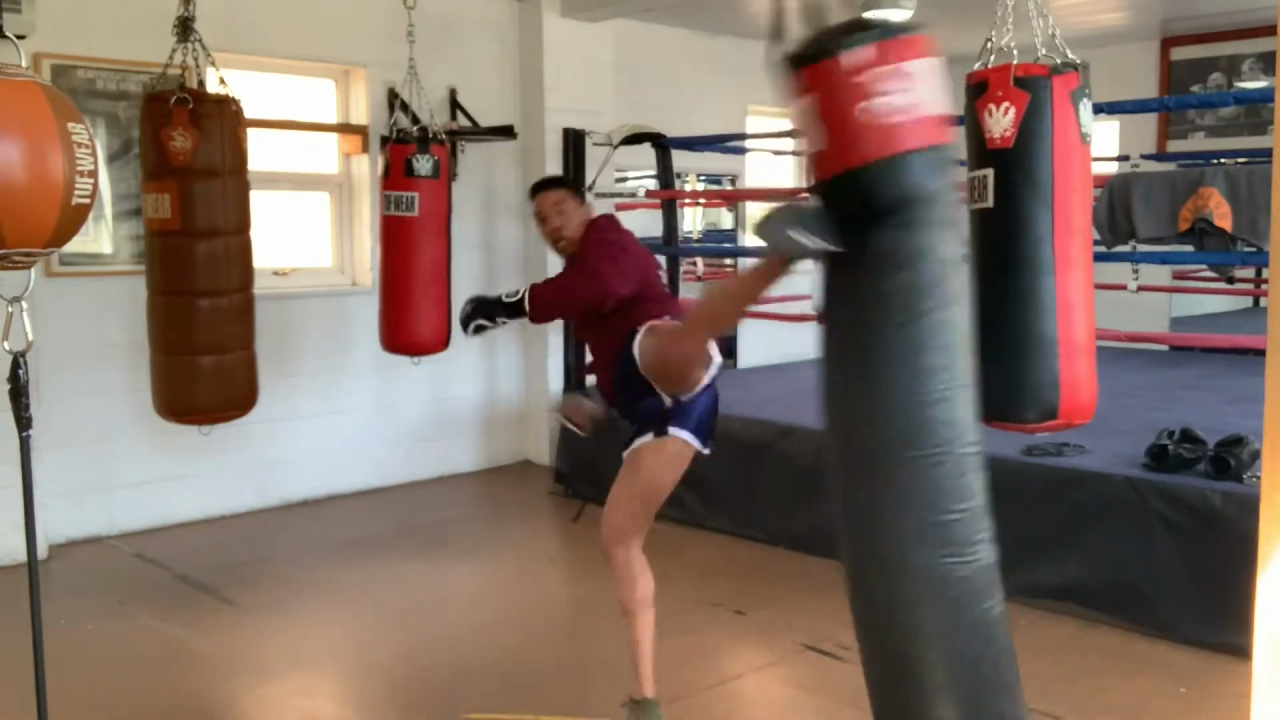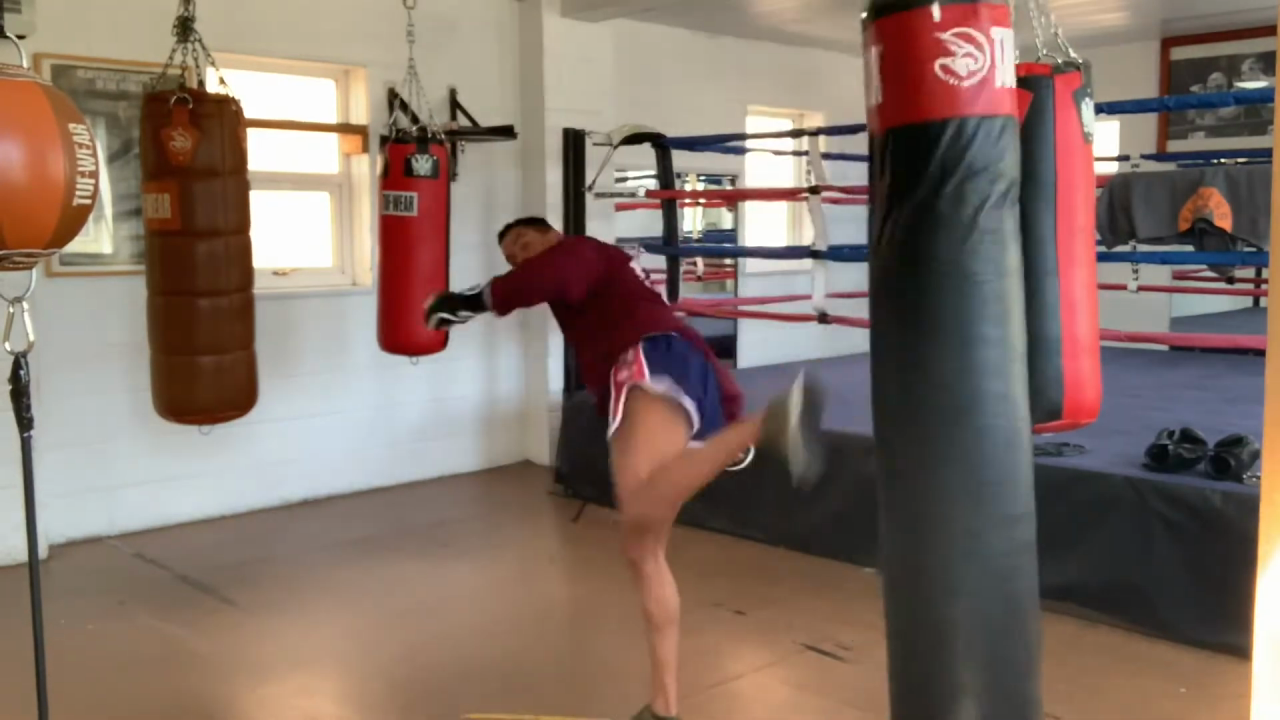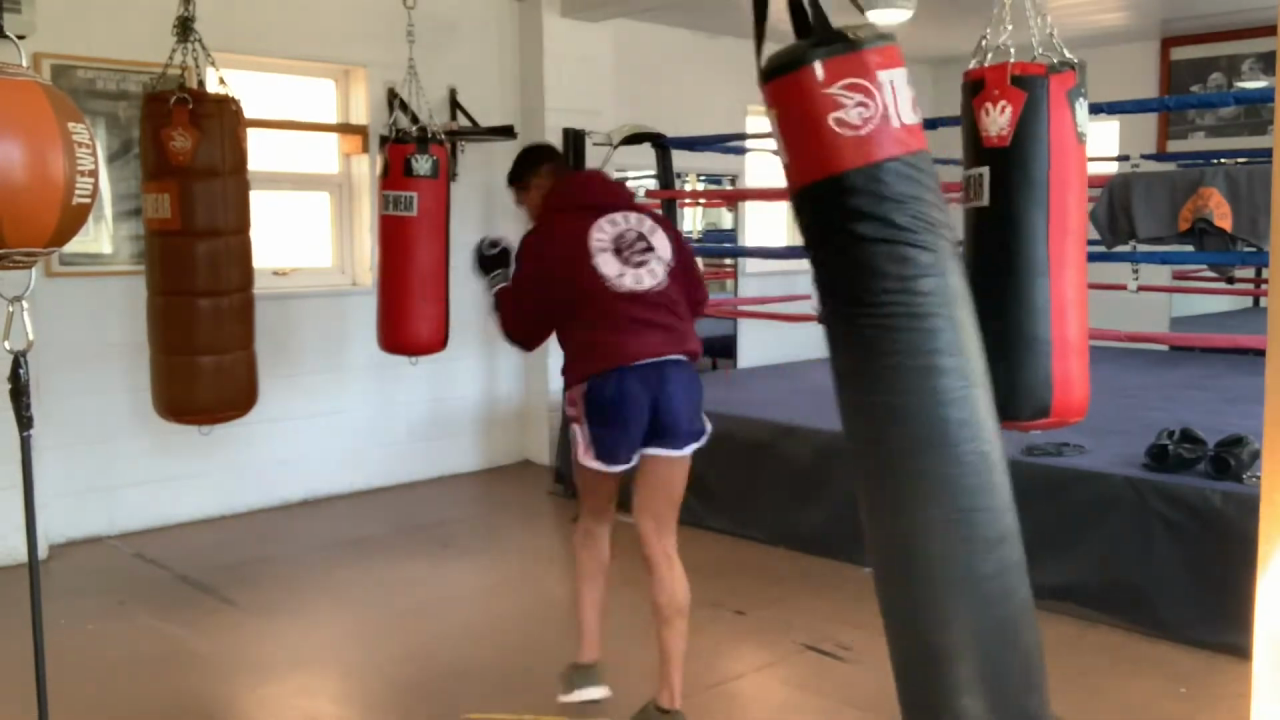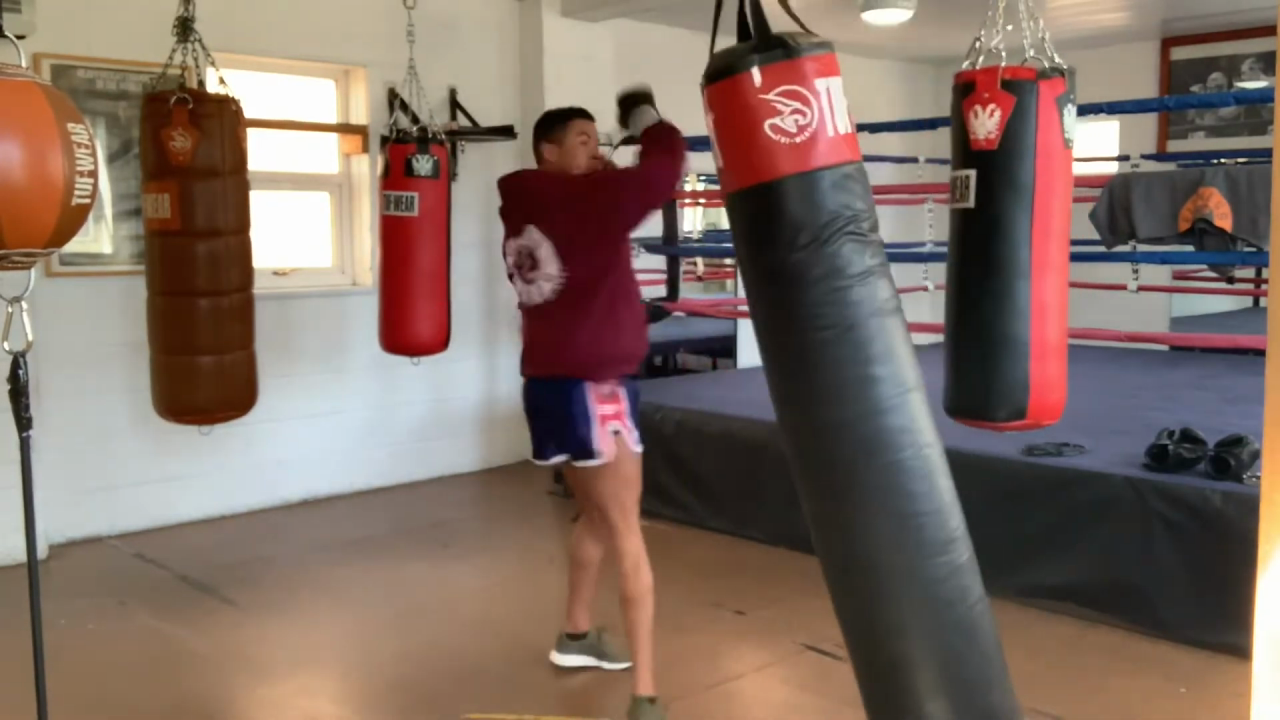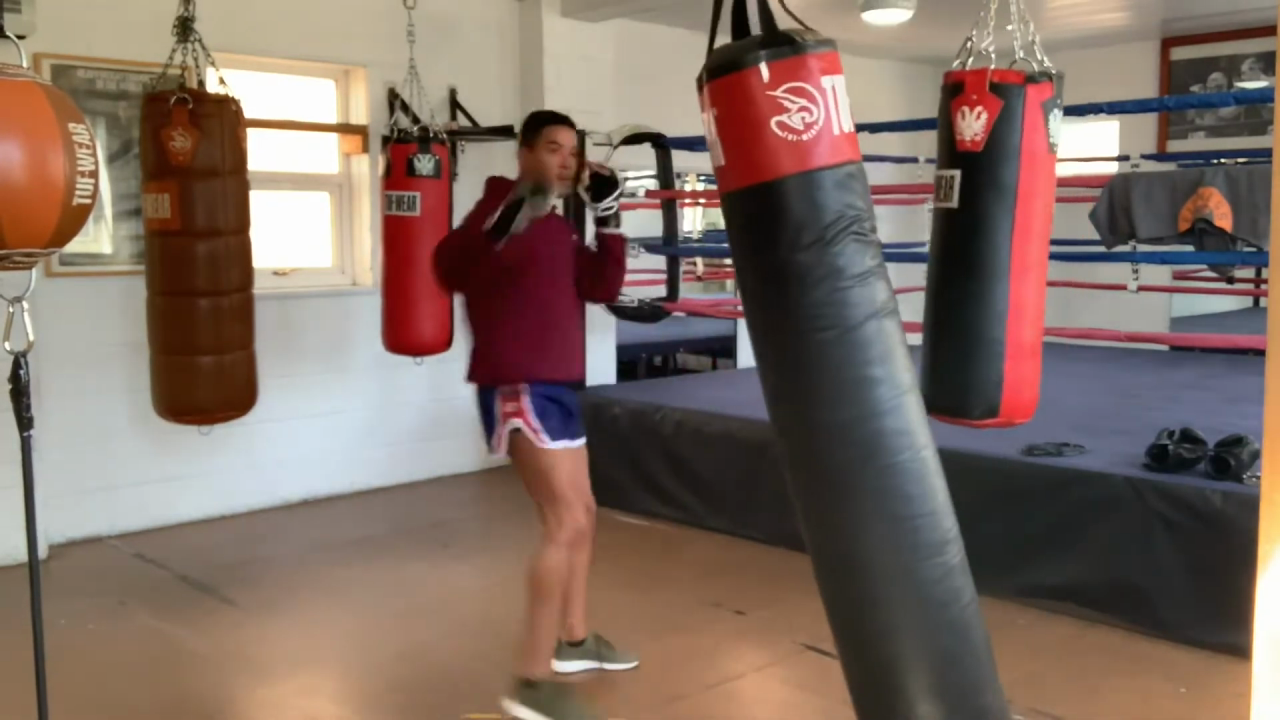
dt=0.2s
person 1, frame 1
left shoulder: (610, 239)
right shoulder: (595, 257)
left elbow: (603, 284)
left wrist: (518, 303)
right wrist: (595, 406)
left hip: (664, 340)
right hip: (667, 409)
left knee: (676, 357)
right knee: (619, 539)
left ankle: (777, 256)
person 1, frame 2
left shoulder: (587, 259)
right shoulder: (605, 274)
left elbow: (547, 278)
left wrist: (474, 299)
right wrist: (726, 394)
left hip: (650, 361)
right hip: (699, 379)
left knee: (642, 504)
right knee: (644, 551)
left ankle: (773, 422)
person 1, frame 3
left shoulder: (543, 241)
right shoulder: (645, 216)
left elbow: (523, 333)
right elbow: (694, 297)
left wrist: (500, 277)
left hip: (604, 386)
right hip: (676, 377)
left knee: (594, 521)
right knee: (659, 543)
left ankle: (586, 665)
person 1, frame 4
left shoulder: (523, 223)
right shoulder: (572, 203)
right elbow: (668, 162)
left wrist: (625, 187)
right wrist: (644, 117)
left hip: (552, 385)
right hip: (590, 386)
left knee: (601, 513)
right knee: (625, 533)
left ankle: (575, 634)
person 1, frame 5
left shoulder: (563, 226)
right shoulder: (499, 211)
left elbow: (603, 288)
right elbow: (452, 267)
left wrist: (607, 211)
right wrist: (505, 219)
left hip: (557, 386)
right hip: (516, 389)
left knee: (579, 515)
right knee: (568, 522)
left ankle: (575, 638)
